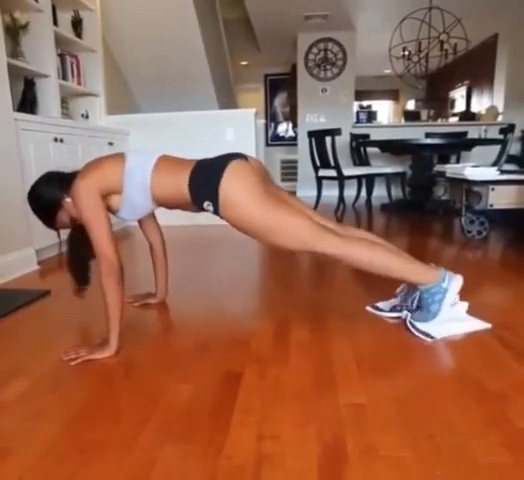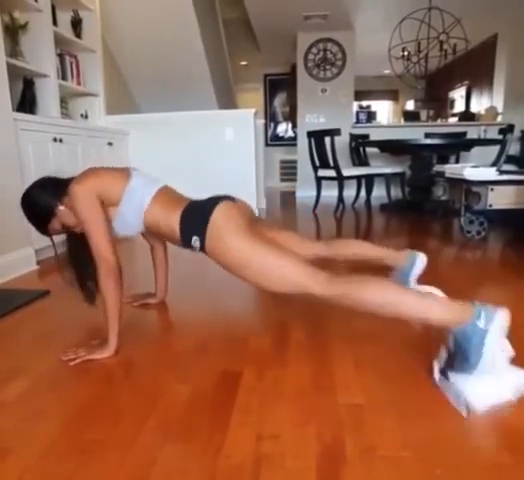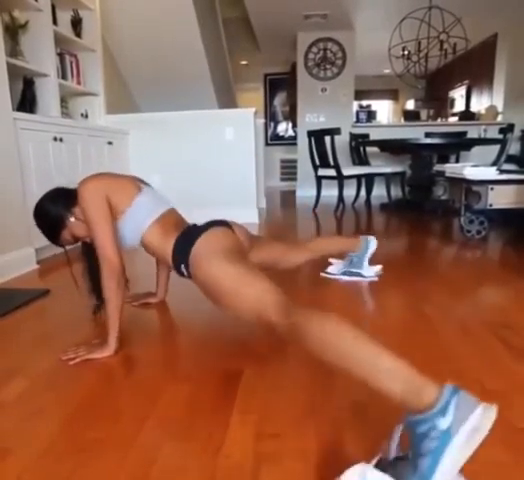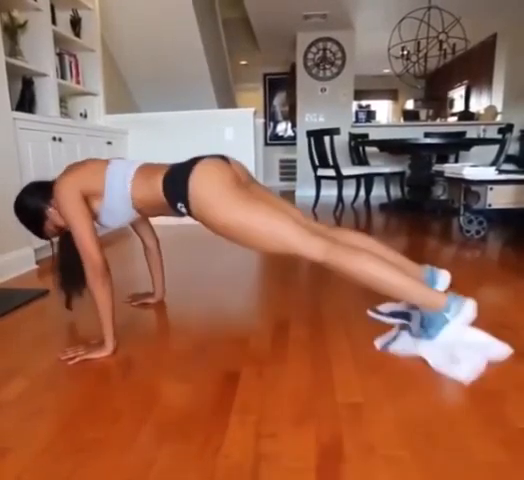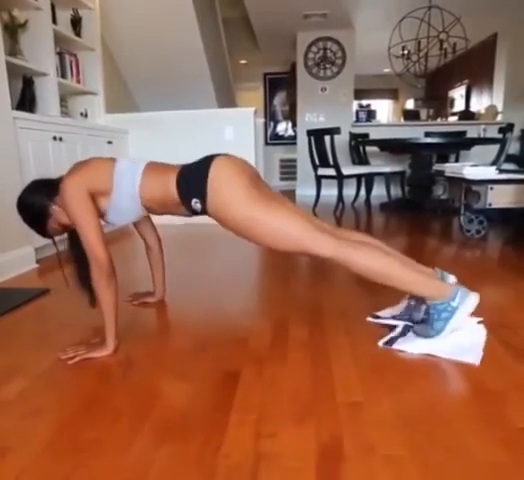
dt=0.5s
person 1, frame 1
left shoulder: (85, 188)
right shoulder: (112, 183)
left elbow: (108, 263)
right elbow: (153, 233)
left wrist: (111, 342)
right wrist: (160, 294)
left hip: (223, 184)
right hip: (231, 171)
left knee: (326, 243)
right knee: (330, 229)
left ankle: (436, 280)
right ankle: (418, 272)
person 1, frame 2
left shoulder: (86, 189)
right shoulder: (108, 184)
left elbow: (109, 265)
right elbow: (155, 223)
left wrist: (111, 343)
right wrist: (160, 293)
left hip: (212, 226)
right hip: (220, 212)
left knee: (322, 285)
right knee: (312, 251)
left ankle: (470, 319)
right ankle: (404, 260)
person 1, frame 3
left shoulder: (90, 191)
right shoulder: (117, 188)
left elbow: (111, 265)
left wrist: (110, 342)
right wrist: (159, 293)
left hip: (204, 250)
right hip: (223, 232)
left knee: (285, 314)
right knee: (296, 252)
right ankle: (357, 245)
person 1, frame 4
left shoulder: (66, 190)
right shoulder: (95, 187)
left elbow: (95, 265)
right elbow: (147, 234)
left wrist: (107, 342)
right wrist: (158, 292)
left hip: (199, 184)
right hip: (215, 171)
left knee: (315, 247)
right knee: (321, 233)
left ankle: (440, 303)
right ankle: (421, 273)
person 1, frame 5
left shoulder: (73, 187)
right shoulder: (100, 187)
left elbow: (101, 262)
right elbow: (149, 234)
left wrist: (109, 340)
right wrist: (158, 292)
left hip: (212, 182)
right hip: (216, 178)
left knee: (324, 245)
right knee: (325, 232)
left ankle: (445, 296)
right ankle: (429, 276)
